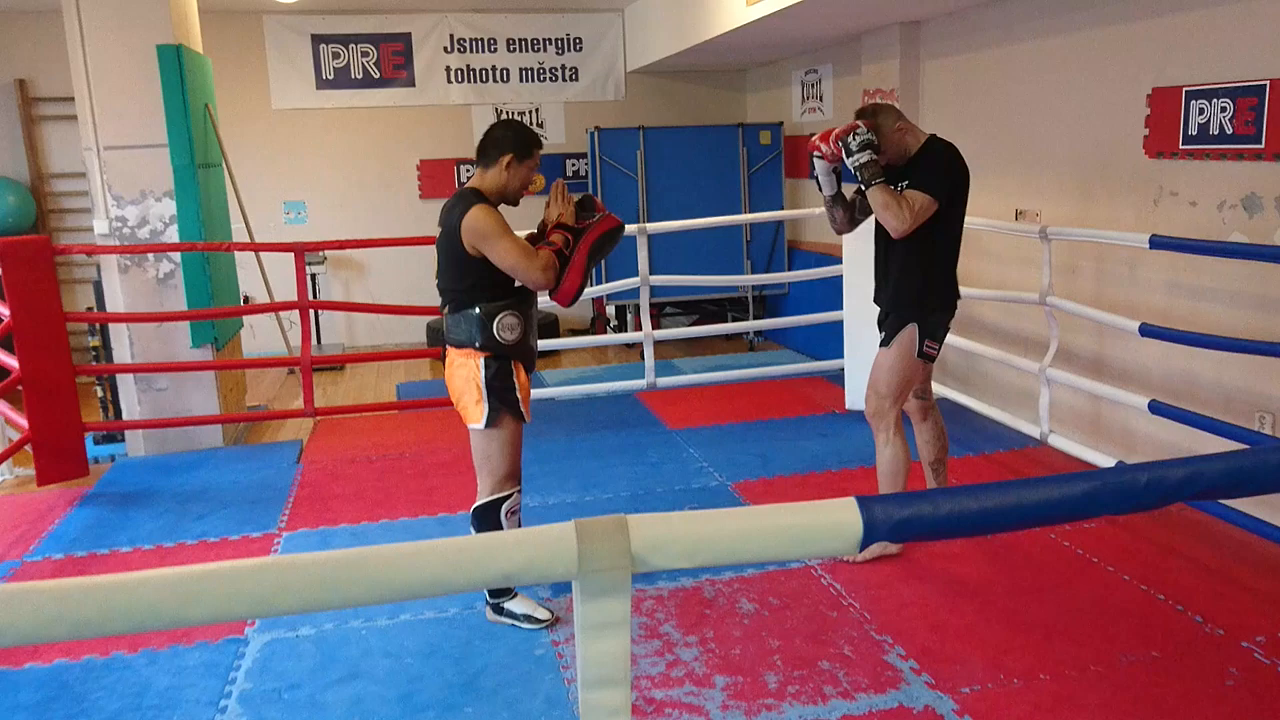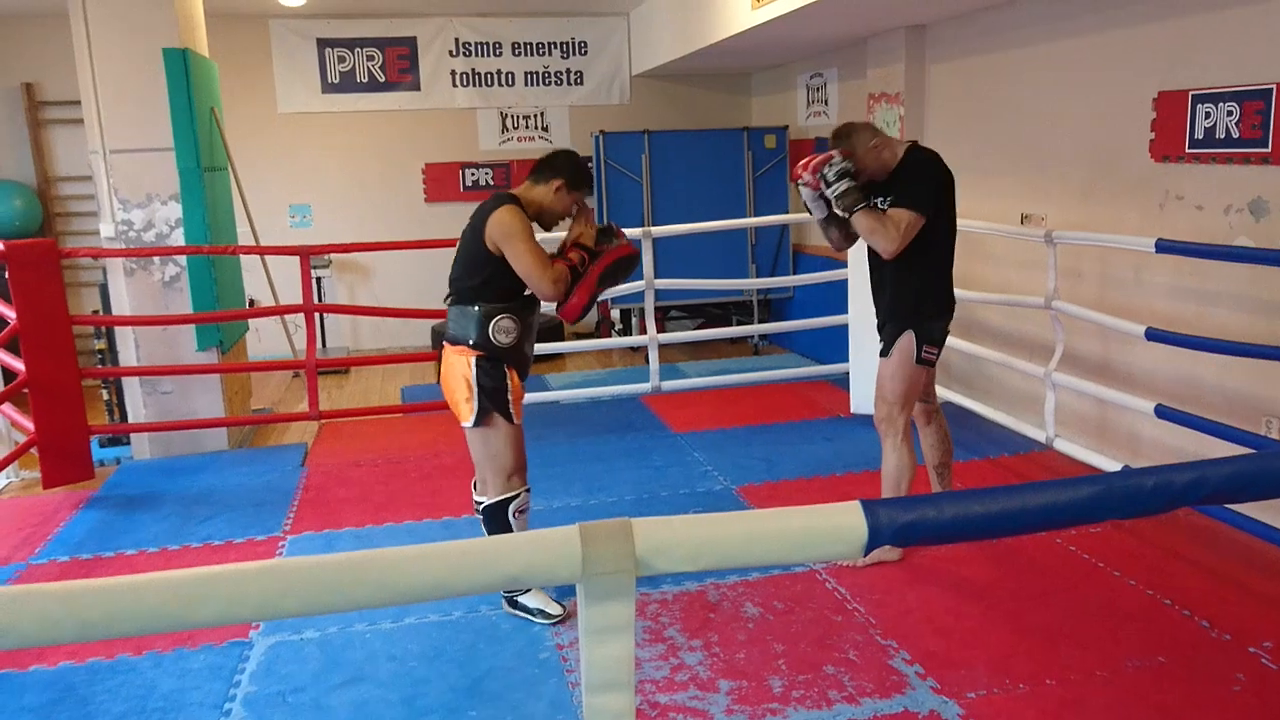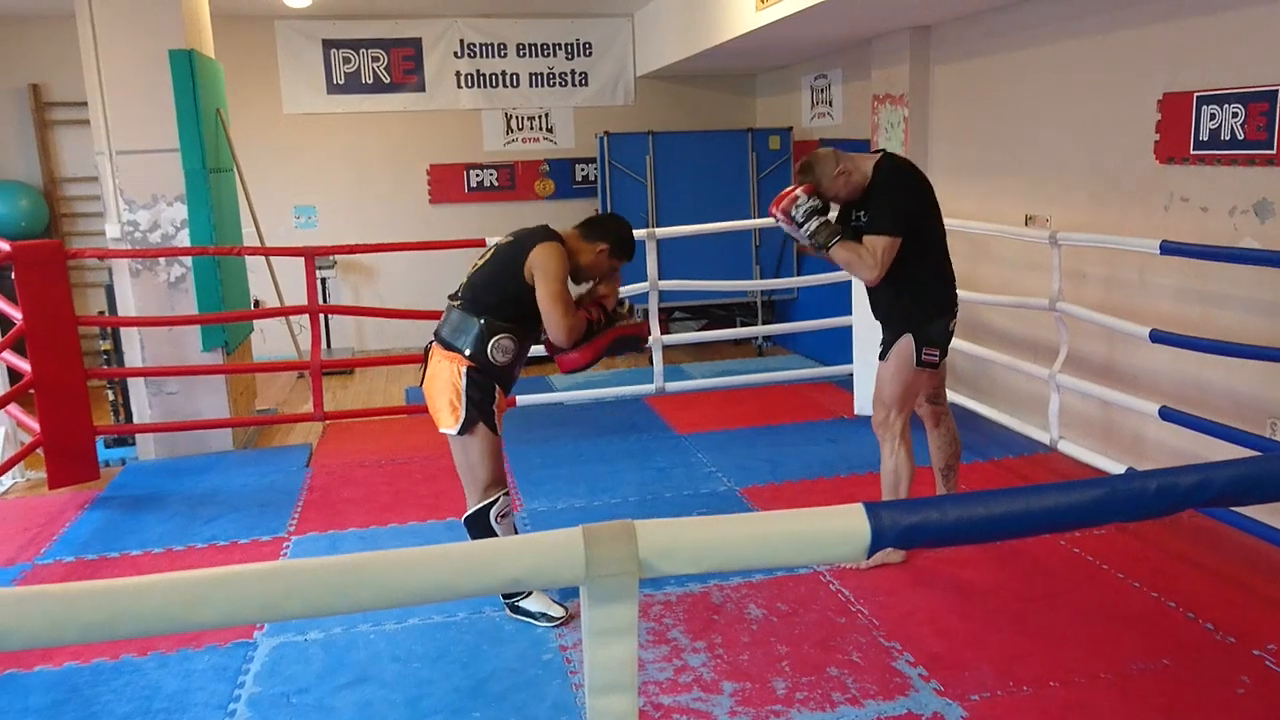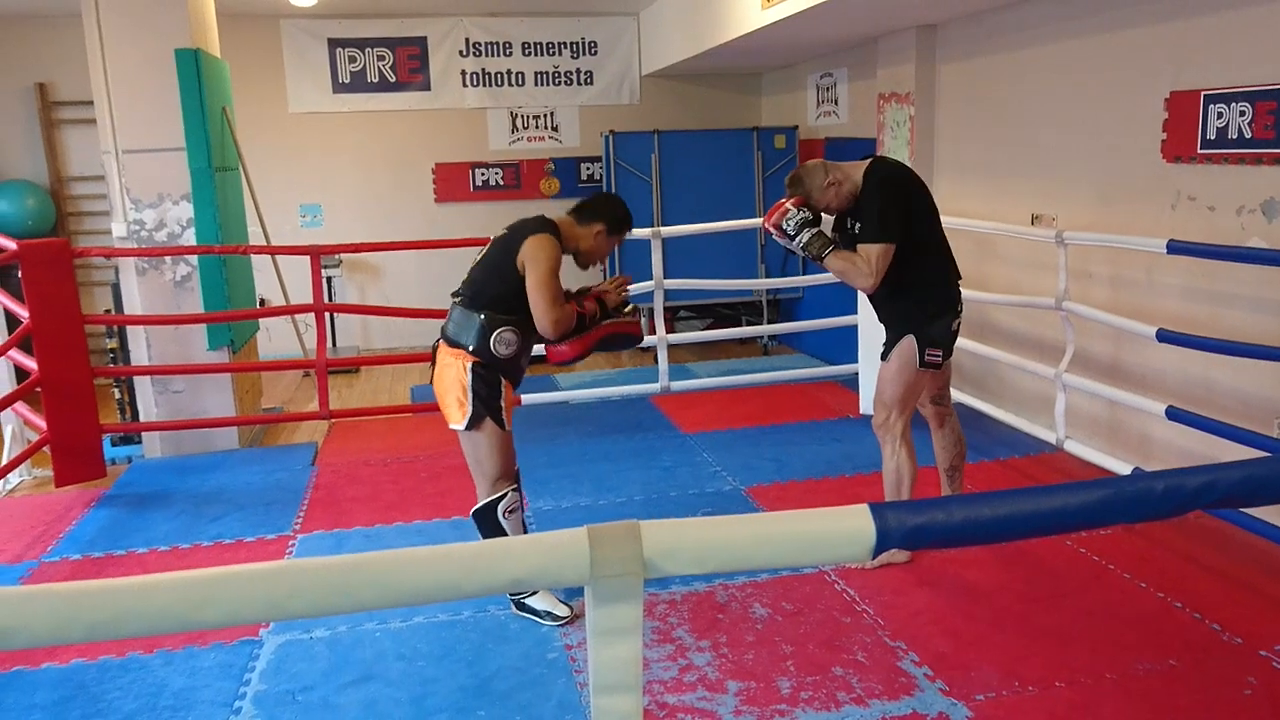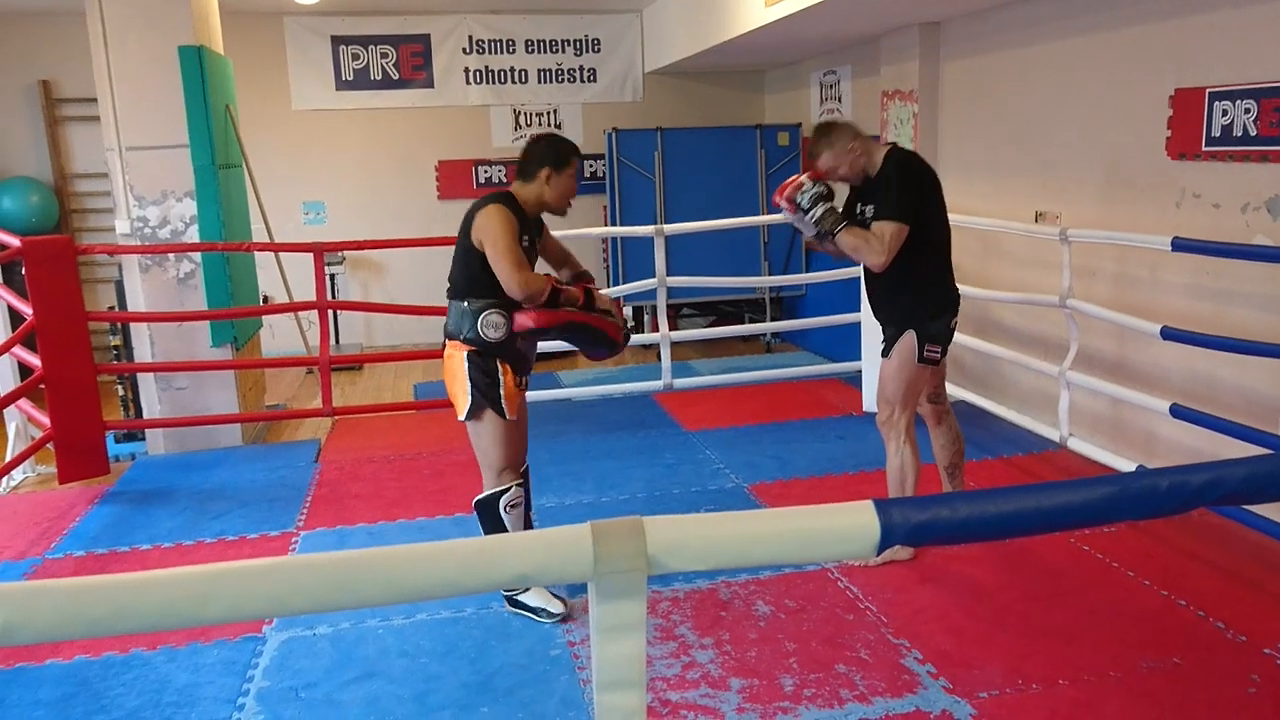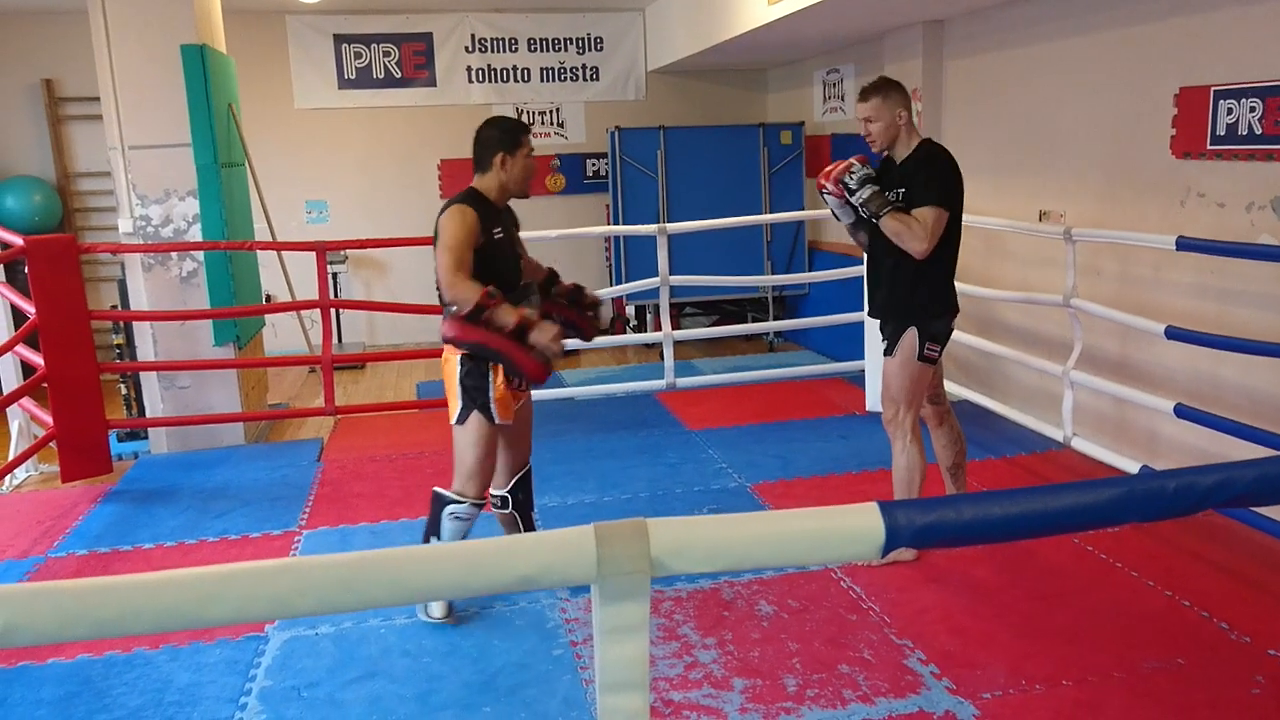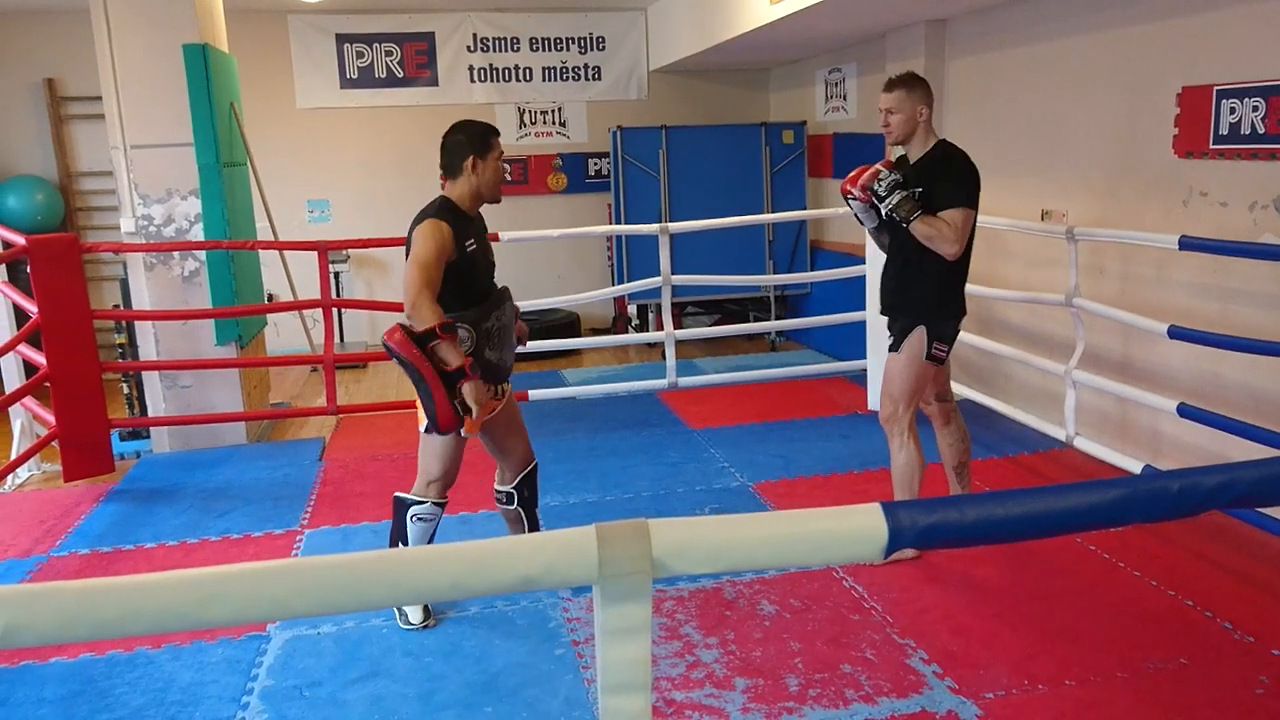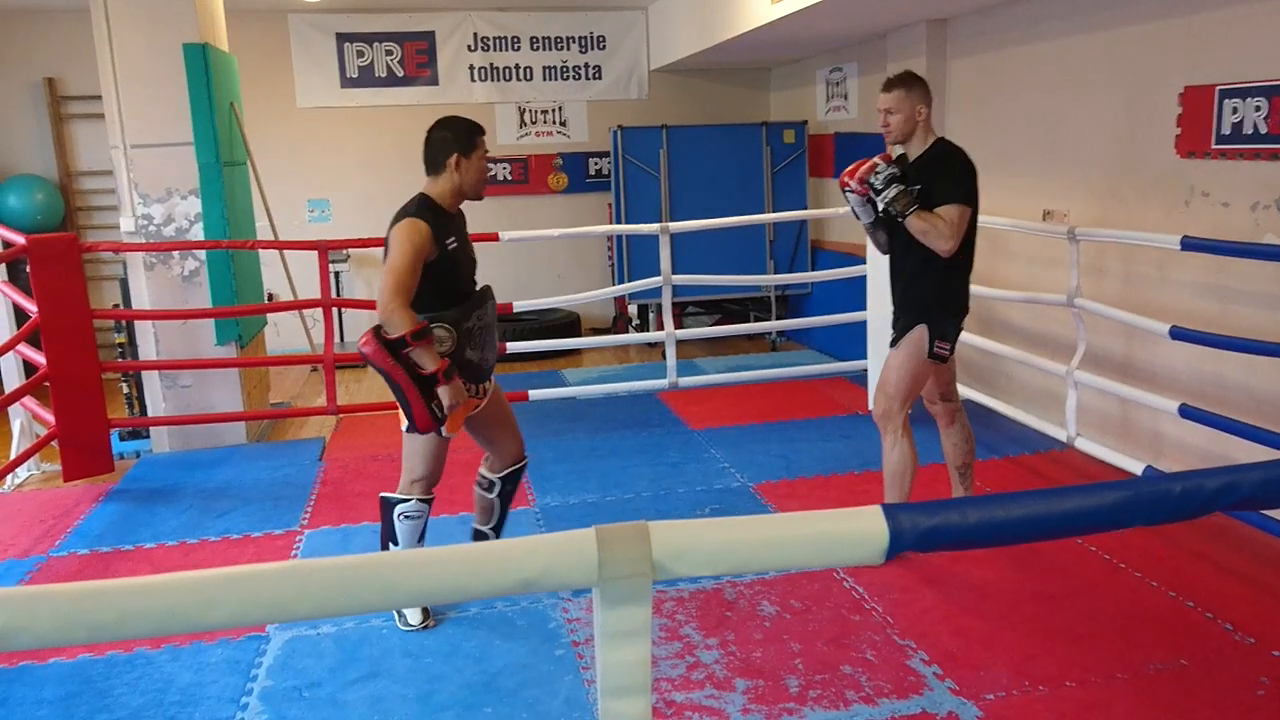
dt=0.2s
person 1, frame 1
left shoulder: (469, 208)
right shoulder: (477, 216)
left elbow: (516, 266)
right elbow: (539, 277)
left wrist: (552, 231)
right wrist: (561, 228)
left hip: (486, 359)
right hip: (486, 364)
left knee: (494, 473)
right knee: (500, 480)
right ankle: (501, 597)
person 1, frame 2
left shoulder: (506, 214)
right shoulder: (507, 216)
left elbow: (529, 280)
right elbow: (549, 287)
left wrist: (582, 251)
right wrist: (581, 247)
left hip: (484, 360)
right hip: (479, 364)
left knee: (498, 474)
right knee: (504, 480)
right ankle: (518, 591)
person 1, frame 3
left shoulder: (535, 242)
right shoulder: (551, 253)
left elbow: (542, 316)
right elbow: (561, 334)
left wrist: (592, 305)
right wrist: (599, 308)
left hip: (466, 369)
right hip: (465, 375)
left knee: (492, 479)
right knee: (485, 490)
right ankle: (516, 593)
person 1, frame 4
left shoulder: (536, 235)
right shoulder: (542, 244)
left elbow: (549, 303)
right elbow: (549, 324)
left wrist: (595, 301)
right wrist: (599, 305)
left hip: (484, 367)
right hip: (473, 370)
left knee: (504, 471)
right knee: (495, 484)
right ankle: (522, 590)
person 1, frame 5
left shoulder: (529, 220)
right shoulder: (495, 214)
left elbow: (564, 263)
right elbow: (519, 285)
left wrist: (594, 300)
right wrist: (585, 300)
left hip: (506, 358)
right hip: (479, 361)
left knee: (515, 464)
right knee: (500, 477)
right ankle: (516, 585)
person 1, frame 6
left shoulder: (503, 215)
right shoulder: (462, 214)
left elbow: (528, 271)
right elbow: (453, 282)
right wrist: (528, 325)
left hip: (509, 361)
right hip: (477, 365)
left knee: (512, 469)
right knee: (473, 482)
person 1, frame 7
left shoulder: (471, 220)
right shoulder: (437, 227)
right elbow: (418, 305)
left wrist: (508, 323)
right wrist: (462, 373)
left hip: (487, 371)
right hip: (451, 378)
left knee: (519, 461)
right knee: (434, 485)
person 1, frame 8
left shoulder: (452, 217)
right shoulder: (416, 226)
right elbow: (391, 307)
right wrist: (439, 374)
left hip: (469, 368)
right hip: (429, 378)
left knee: (510, 454)
right knee: (420, 484)
left ankle: (484, 547)
person 2, frame 1
left shoulder: (941, 161)
right shoulder: (887, 163)
left elbow: (900, 222)
right elbow: (844, 224)
left wrist: (865, 168)
right wrist: (829, 180)
left hip: (922, 305)
right hip: (899, 300)
left knee: (881, 409)
right knee: (917, 402)
person 2, frame 2
left shoulder: (923, 170)
right shoulder: (874, 176)
left elbow: (890, 242)
right elbow: (842, 240)
left wrist: (844, 195)
right wrist: (822, 204)
left hip: (919, 311)
right hip: (901, 308)
left knee: (889, 417)
right knee: (922, 408)
left ankle: (888, 537)
person 2, frame 3
left shoulder: (893, 184)
right shoulder: (863, 186)
left elbow: (871, 269)
right elbow: (847, 255)
left wrist: (819, 228)
right wrist: (810, 230)
left hip: (920, 314)
right hip: (918, 311)
left knee: (888, 419)
right knee: (932, 409)
left ankle: (889, 540)
person 2, frame 4
left shoulder: (884, 188)
right shoulder: (857, 191)
left elbow: (867, 276)
right elbow: (845, 261)
left wrist: (813, 238)
right wrist: (805, 239)
left hip: (924, 314)
right hip: (919, 311)
left knee: (889, 420)
right knee: (937, 409)
left ankle: (894, 541)
person 2, frame 5
left shoulder: (903, 175)
right shoulder: (864, 182)
left elbow: (877, 255)
right elbow: (843, 248)
left wrist: (827, 212)
right wrist: (809, 223)
left hip: (923, 311)
right hip: (909, 311)
left knee: (892, 417)
right knee: (934, 407)
left ankle: (896, 538)
person 2, frame 6
left shoulder: (935, 165)
right shoulder: (885, 168)
left elbow: (921, 242)
right elbow: (873, 242)
left wrist: (872, 199)
right wrist: (848, 211)
left hip: (922, 310)
right hip: (900, 307)
left knee: (897, 417)
right knee: (931, 408)
person 2, frame 7
left shoulder: (951, 168)
right shoulder: (899, 170)
left elbow: (951, 244)
left wrist: (900, 205)
right wrist: (870, 218)
left hip: (931, 312)
right hip: (908, 308)
left knee: (895, 414)
right knee: (938, 412)
person 2, frame 8
left shoulder: (950, 164)
right shoulder: (899, 166)
left elbow: (946, 239)
left wrist: (895, 198)
right wrist: (868, 212)
left hip: (935, 307)
right hip: (915, 305)
left knee: (889, 411)
right knee: (943, 406)
right ankle: (964, 504)
